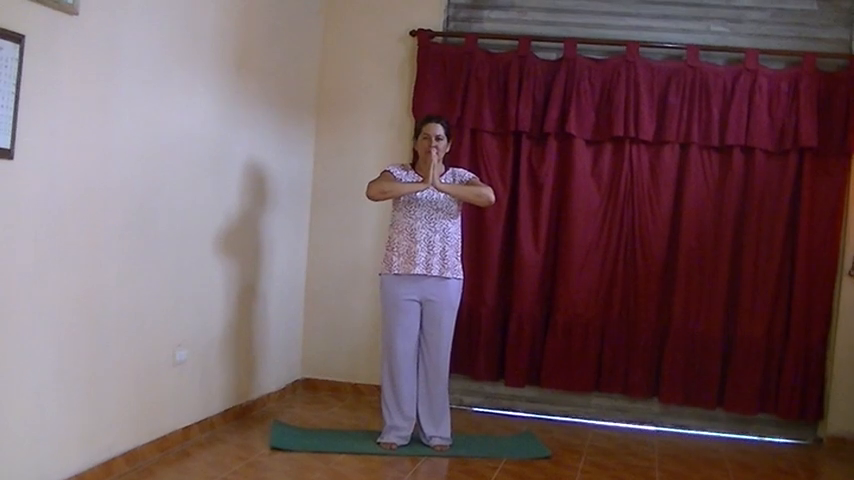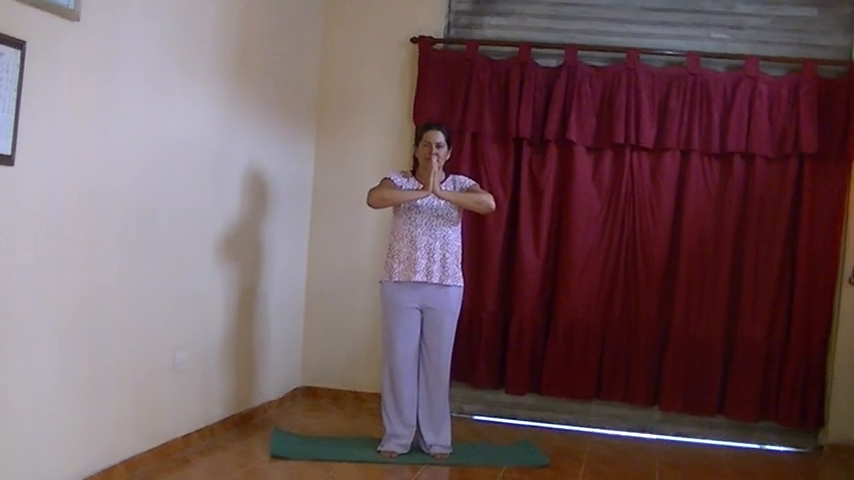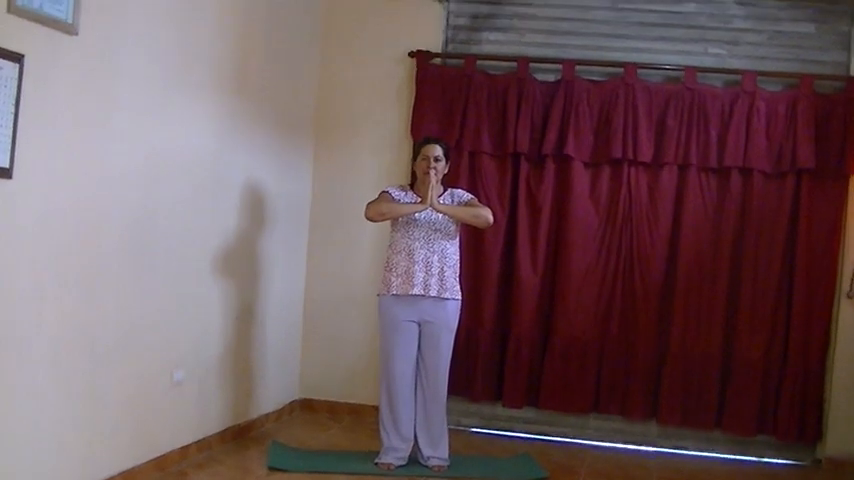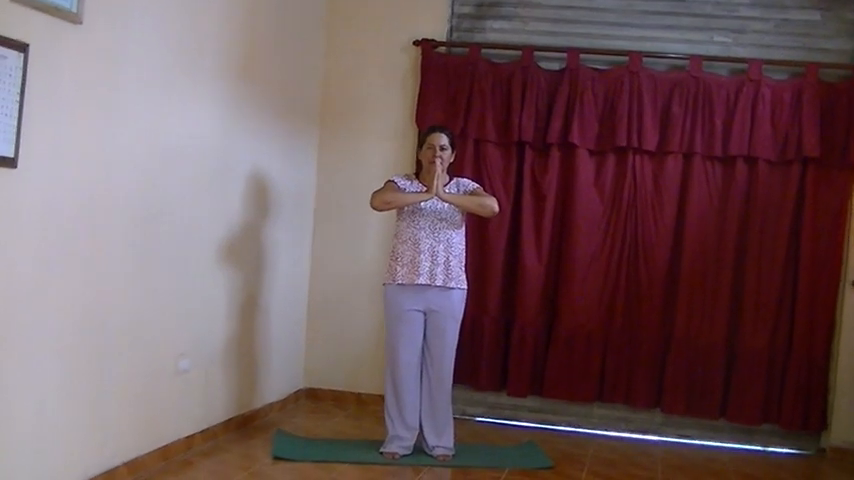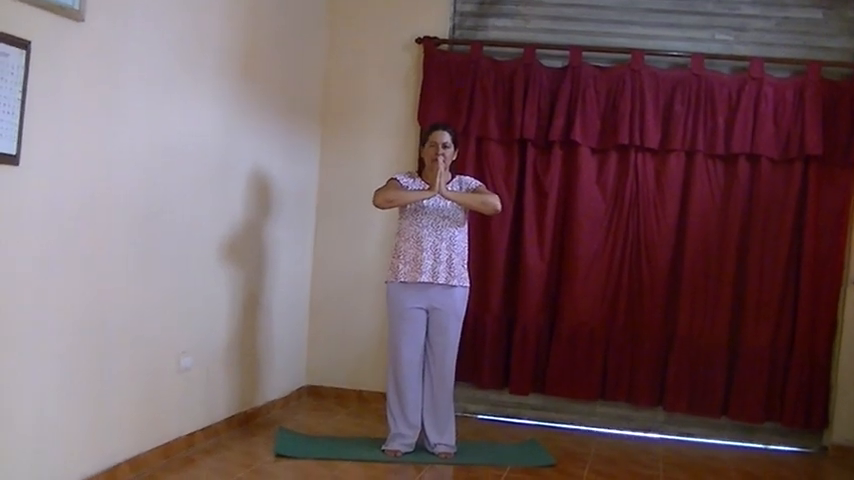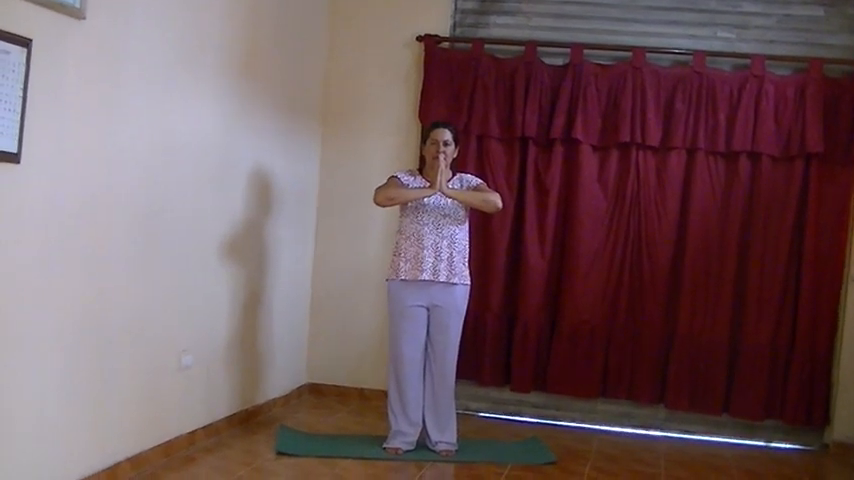
dt=0.4s
person 1, frame 1
left shoulder: (460, 177)
right shoulder: (398, 173)
left elbow: (488, 197)
right elbow: (373, 191)
left wrist: (440, 184)
right wrist: (422, 183)
left hip: (444, 280)
right hip: (400, 277)
left knee: (437, 355)
right knee: (398, 352)
left ankle: (436, 430)
right ankle: (396, 429)
person 1, frame 2
left shoulder: (460, 184)
right shoulder: (398, 180)
left elbow: (488, 204)
right elbow: (374, 198)
left wrist: (441, 191)
right wrist: (422, 190)
left hip: (445, 287)
right hip: (400, 284)
left knee: (437, 362)
right knee: (399, 359)
left ankle: (436, 438)
right ankle: (396, 437)
person 1, frame 3
left shoulder: (458, 198)
right shoulder: (396, 194)
left elbow: (487, 218)
right elbow: (372, 212)
left wrist: (438, 205)
right wrist: (421, 204)
left hip: (443, 300)
right hip: (398, 297)
left knee: (435, 376)
right knee: (397, 373)
left ankle: (433, 451)
right ankle: (394, 449)
person 1, frame 4
left shoulder: (464, 187)
right shoulder: (401, 183)
left elbow: (492, 207)
right elbow: (377, 201)
left wrist: (444, 194)
right wrist: (426, 193)
left hip: (448, 290)
right hip: (403, 287)
left knee: (440, 365)
right knee: (402, 362)
left ankle: (438, 440)
right ankle: (399, 439)
person 1, frame 5
left shoulder: (466, 185)
right shoulder: (404, 181)
left elbow: (495, 205)
right elbow: (380, 199)
left wrist: (446, 192)
right wrist: (429, 191)
left hip: (451, 288)
right hip: (406, 284)
left knee: (442, 363)
right knee: (404, 360)
left ankle: (441, 438)
right ankle: (401, 436)
person 1, frame 6
left shoulder: (467, 183)
right shoulder: (405, 179)
left elbow: (495, 203)
right elbow: (381, 197)
left wrist: (448, 190)
right wrist: (429, 189)
left hip: (451, 285)
right hip: (407, 283)
left knee: (444, 360)
right knee: (405, 358)
left ankle: (442, 436)
right ankle: (402, 434)
